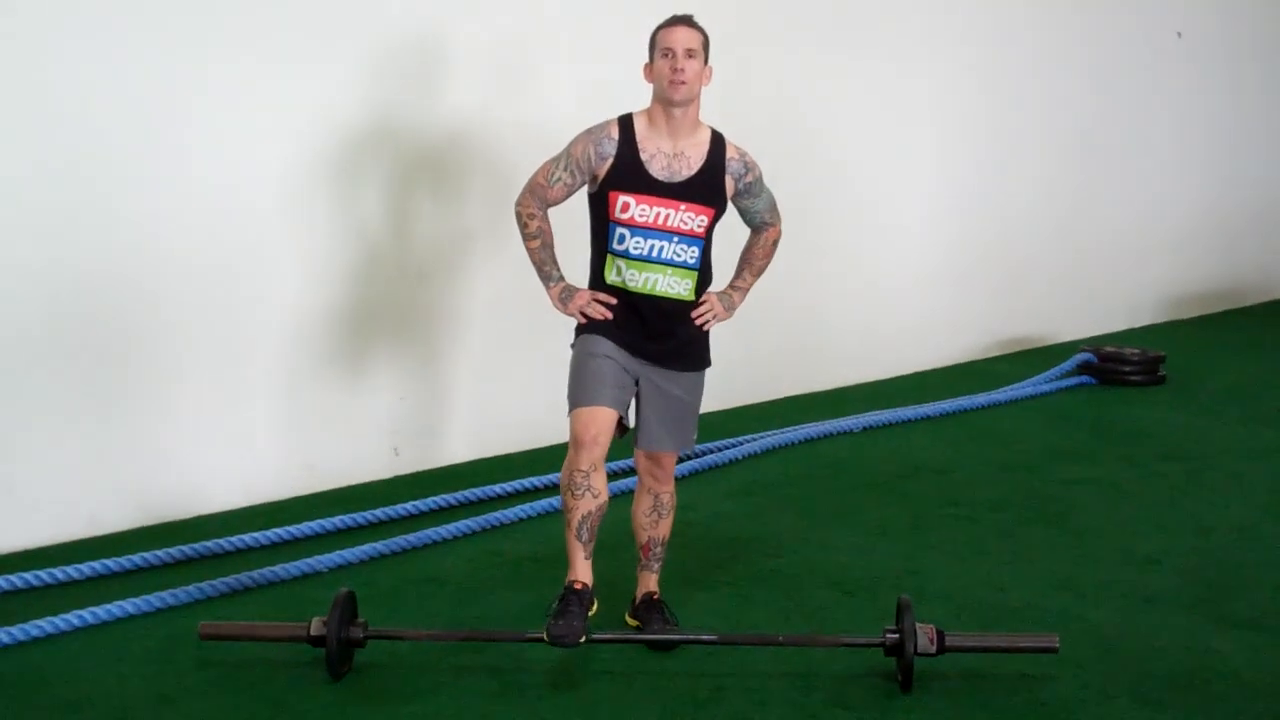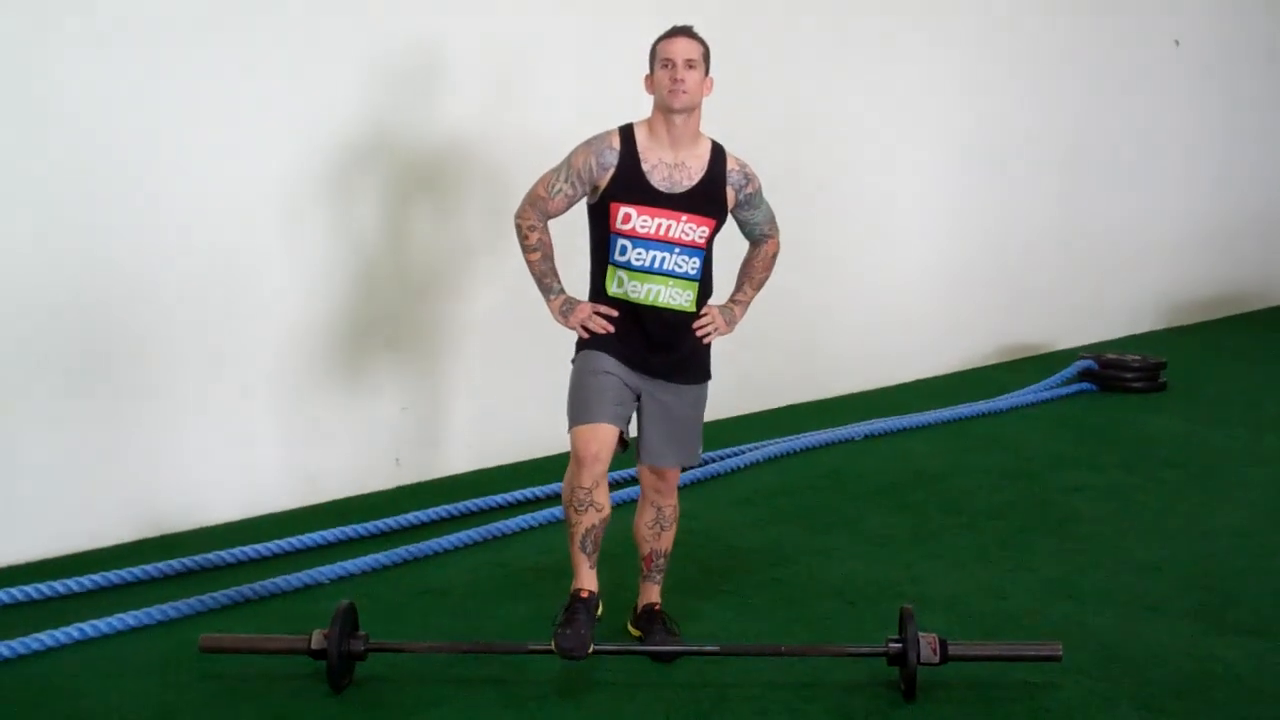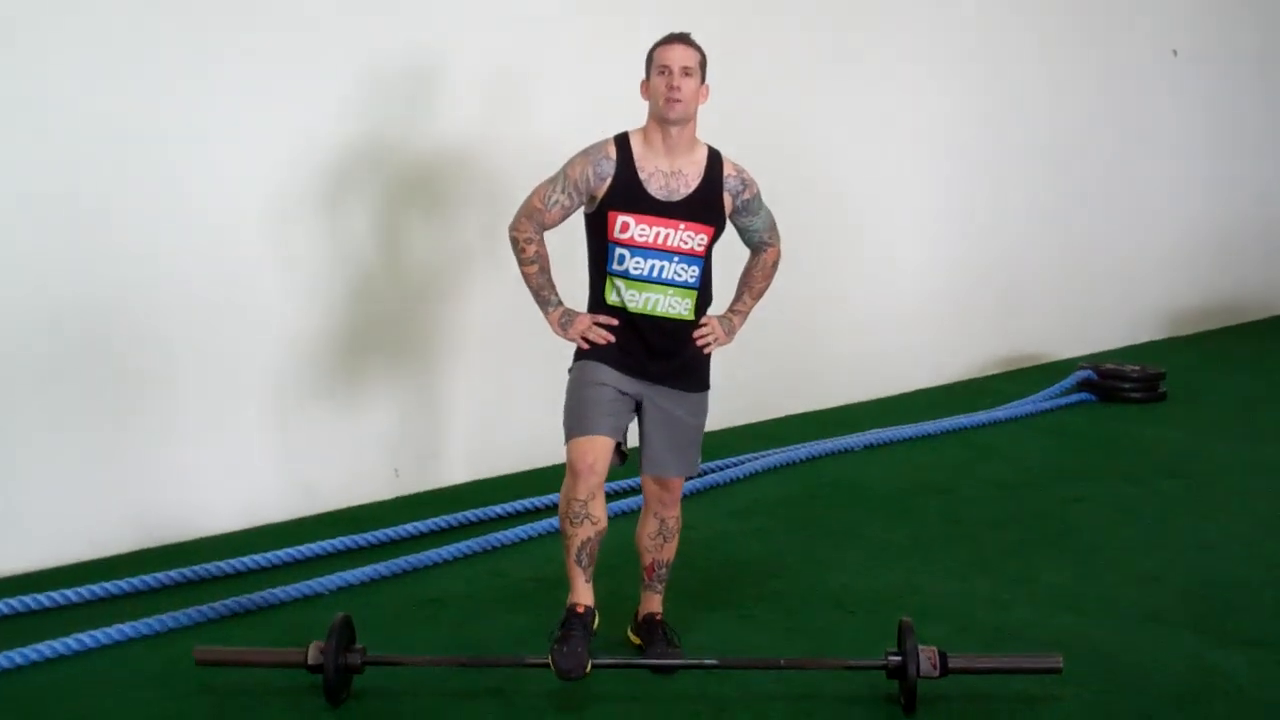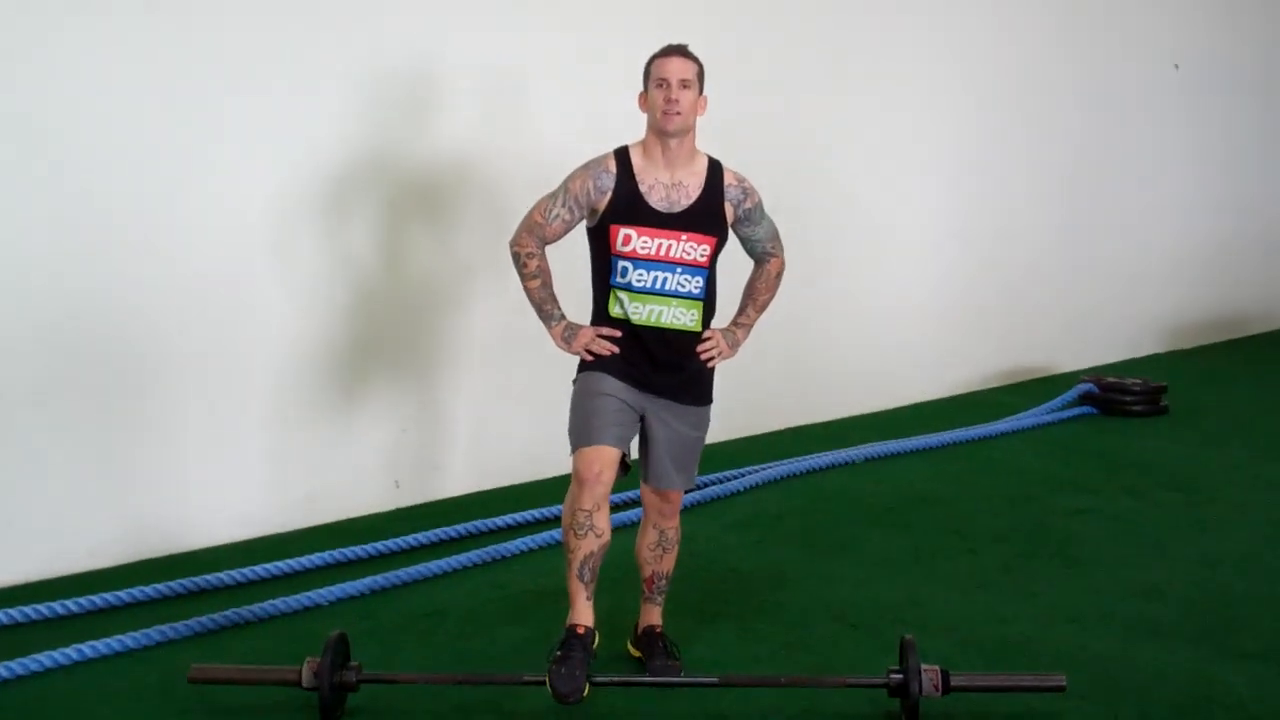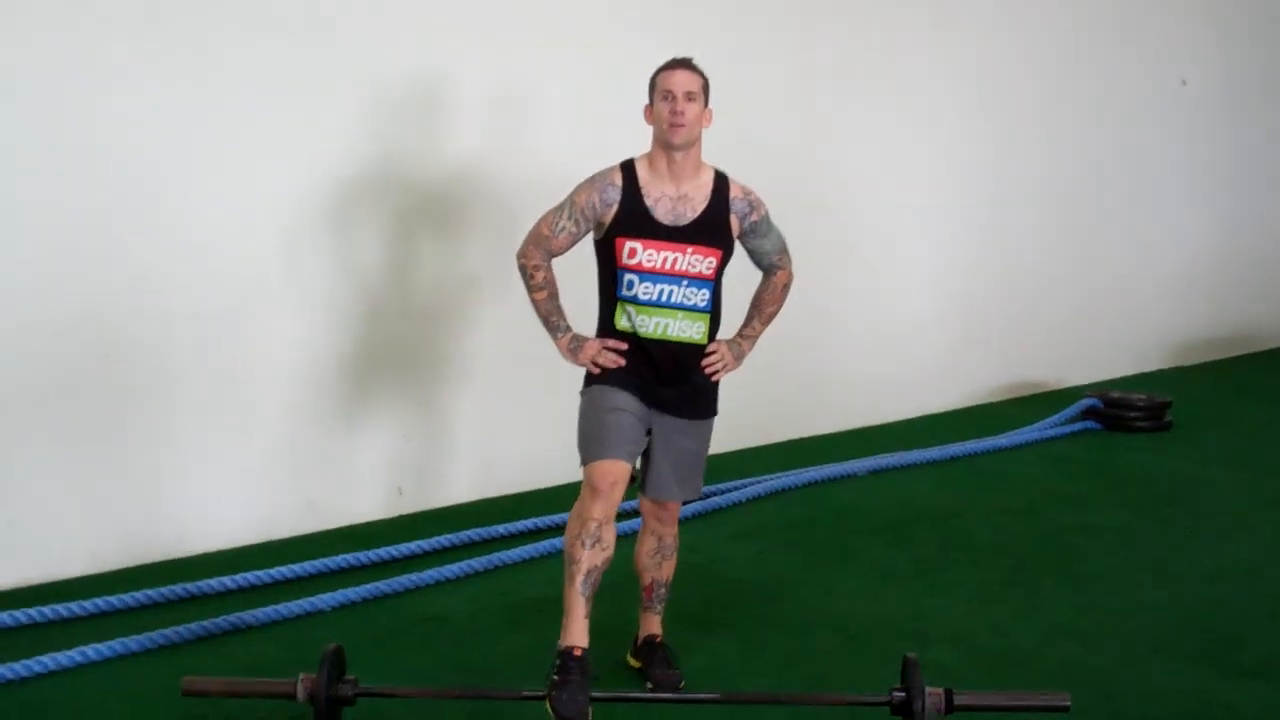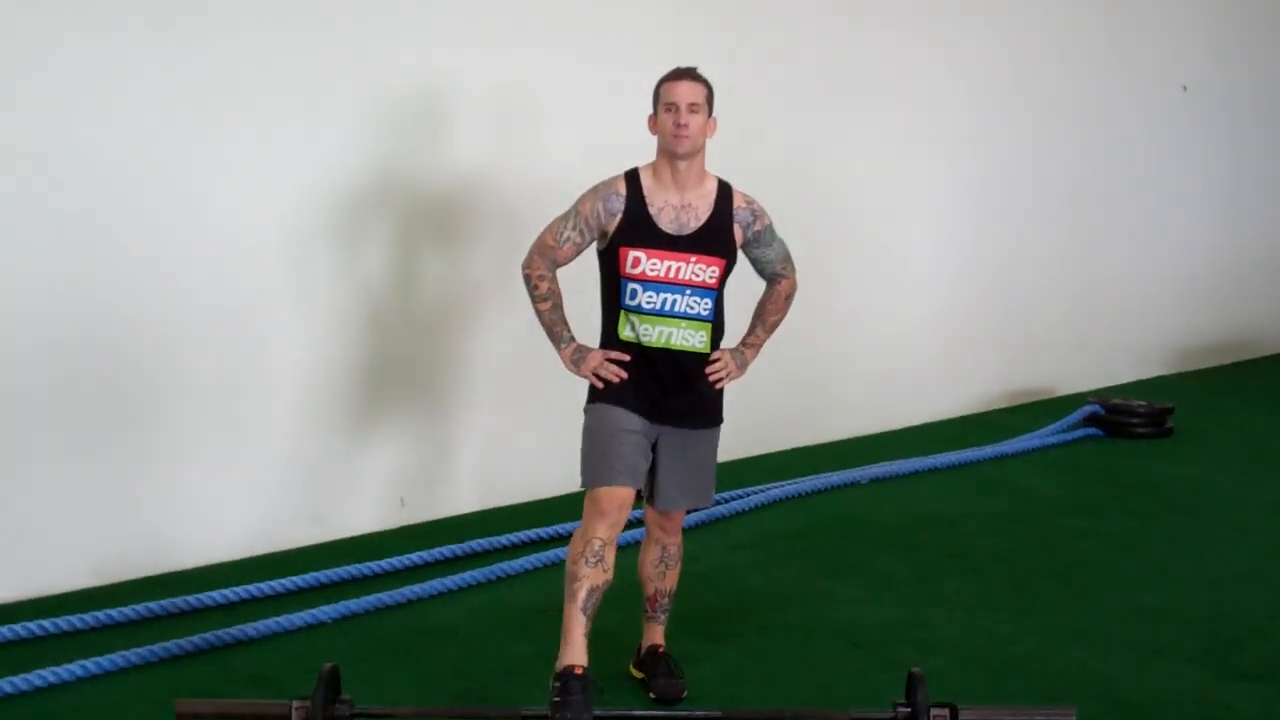
dt=0.2s
person 1, frame 1
left shoulder: (731, 162)
right shoulder: (605, 142)
left elbow: (768, 226)
right elbow: (530, 202)
left wrist: (733, 296)
right wrist: (556, 287)
left hip: (680, 342)
right hip: (607, 329)
left knee: (658, 467)
right knee: (589, 440)
left ankle: (648, 595)
right ankle: (578, 584)
person 1, frame 2
left shoulder: (732, 173)
right shoulder: (606, 153)
left elbow: (767, 240)
right elbow: (530, 214)
left wrist: (734, 308)
right wrist: (558, 300)
left hip: (682, 355)
right hip: (609, 342)
left knee: (662, 480)
right knee: (590, 457)
left ankle: (649, 606)
right ankle: (584, 591)
person 1, frame 3
left shoulder: (729, 178)
right shoulder: (603, 161)
left elbow: (768, 247)
right elbow: (525, 225)
left wrist: (734, 318)
right wrist: (556, 313)
left hip: (682, 363)
right hip: (608, 353)
left knee: (665, 490)
right knee: (586, 467)
left ankle: (650, 614)
right ankle: (579, 606)
person 1, frame 4
left shoulder: (731, 189)
right shoulder: (603, 175)
left elbow: (771, 257)
right elbow: (526, 241)
left wrist: (738, 330)
right wrist: (559, 326)
left hip: (685, 375)
right hip: (611, 363)
left knee: (664, 501)
right knee: (592, 478)
left ankle: (650, 627)
right ankle: (579, 628)
person 1, frame 5
left shoulder: (737, 201)
right shoulder: (609, 188)
left elbow: (780, 269)
right elbow: (533, 252)
left wrist: (742, 343)
right wrist: (565, 338)
left hip: (689, 386)
right hip: (618, 376)
left knee: (663, 510)
right knee: (602, 490)
left ankle: (650, 637)
right ankle: (573, 649)
person 1, frame 6
left shoulder: (740, 211)
right shoulder: (613, 198)
left elbow: (784, 278)
right elbow: (538, 262)
left wrist: (746, 352)
right wrist: (569, 349)
left hip: (694, 399)
right hip: (620, 391)
left knee: (668, 522)
right knee: (605, 513)
left ankle: (652, 647)
